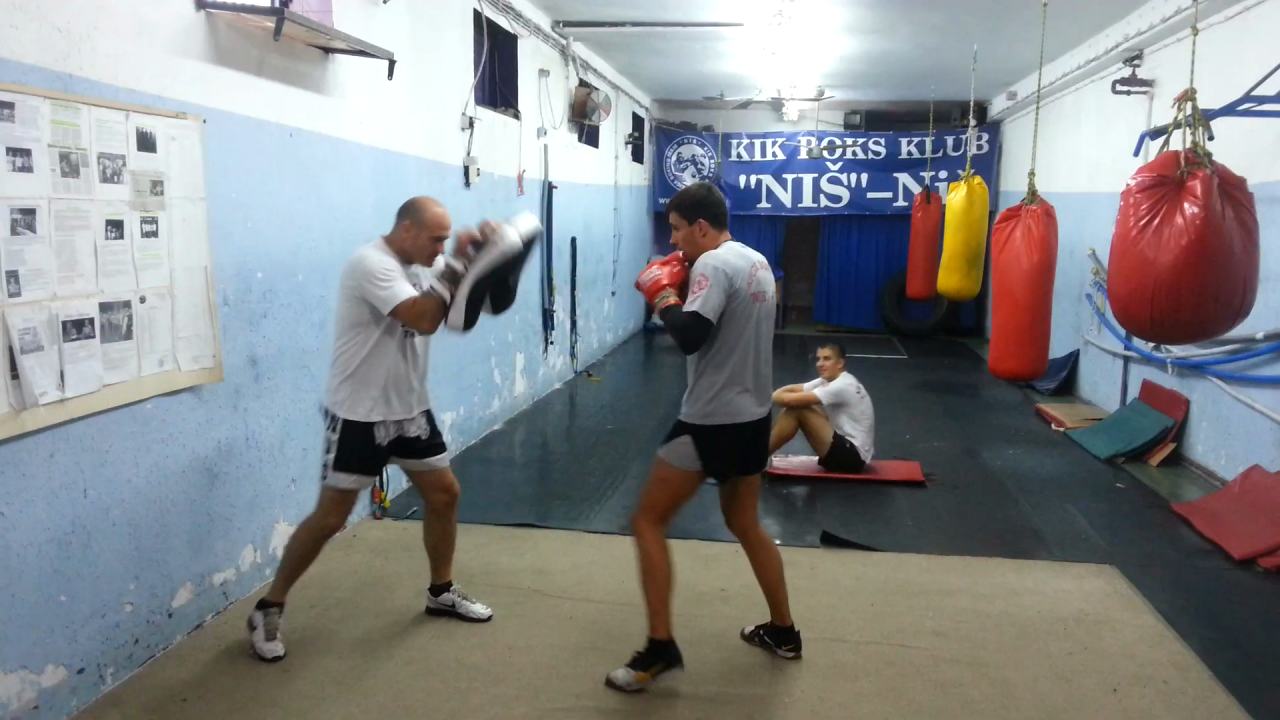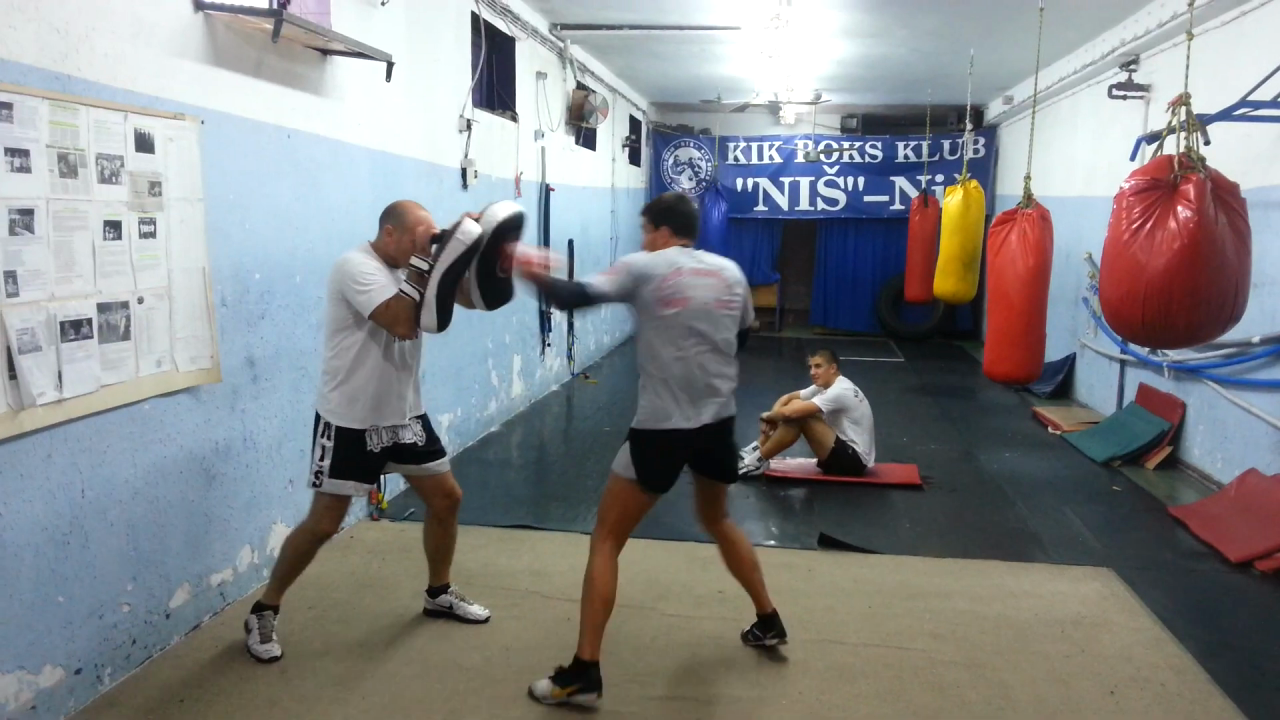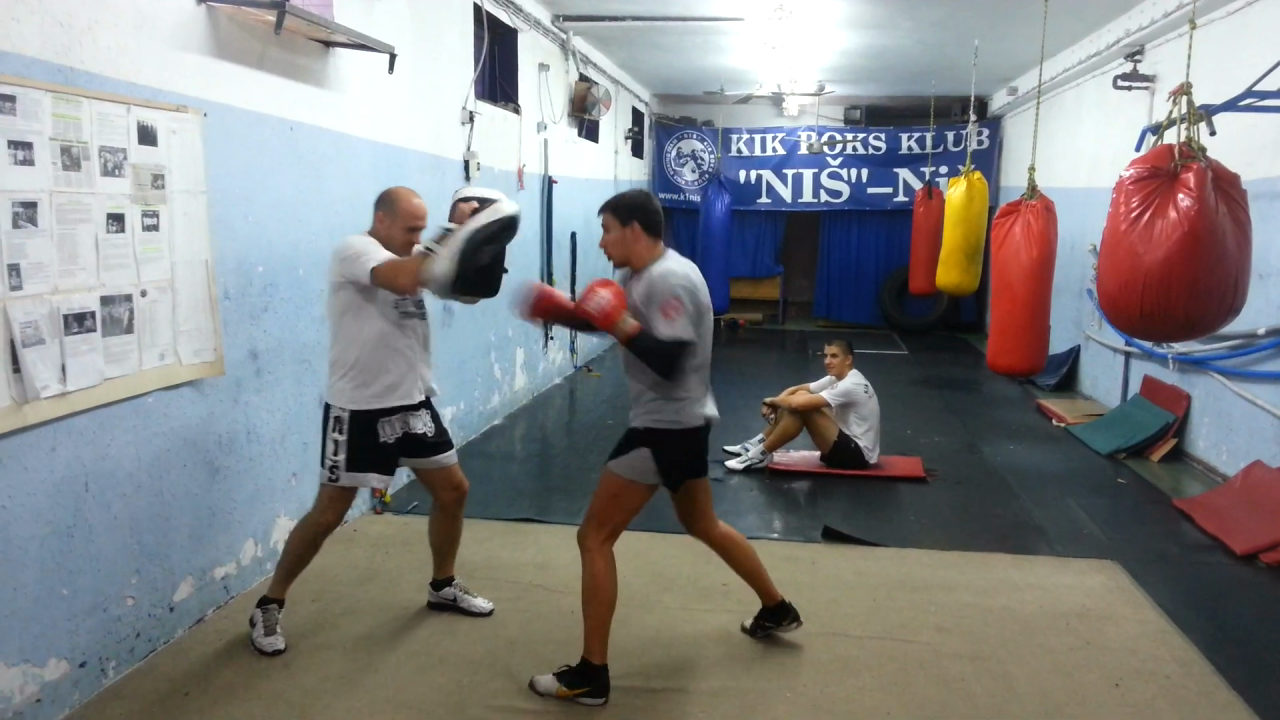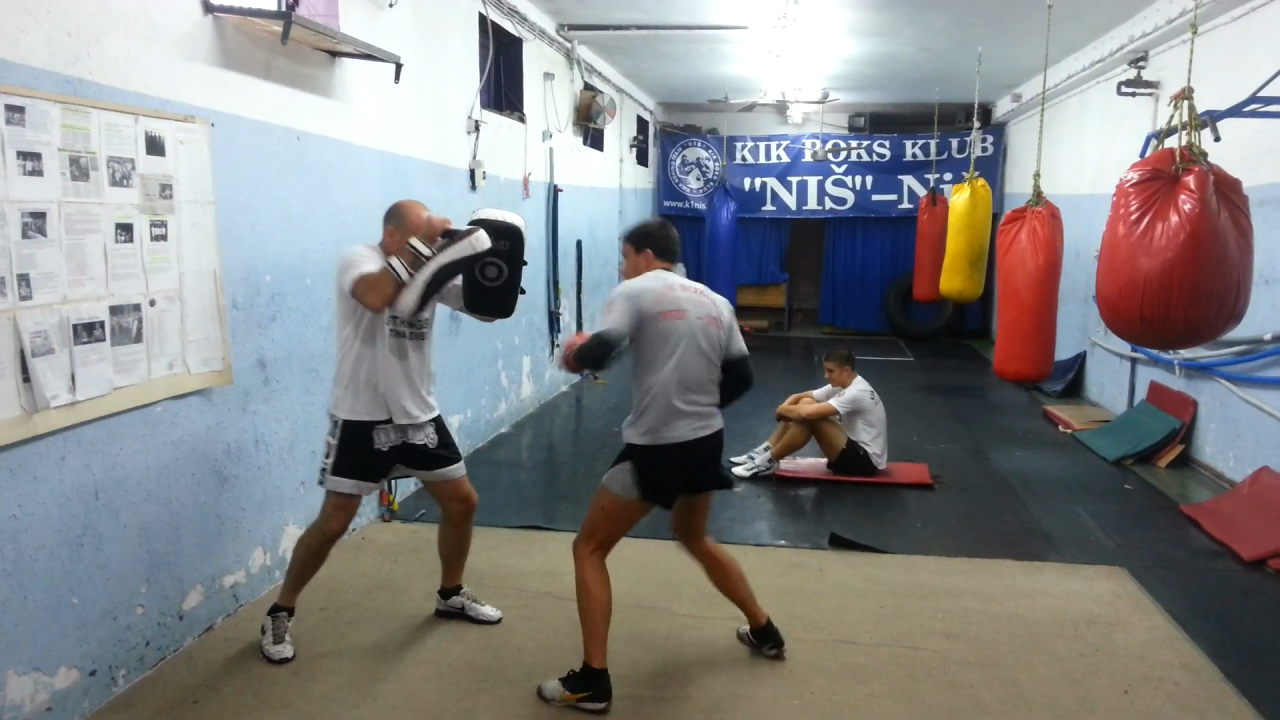
dt=0.3s
person 1, frame 1
left shoulder: (714, 264)
right shoulder: (755, 260)
left elbow: (691, 335)
left wrist: (661, 295)
right wrist: (684, 285)
left hip: (712, 421)
right hip: (753, 415)
left knee: (648, 523)
right knee: (745, 523)
left ankle: (660, 650)
right ankle: (783, 631)
person 1, frame 2
left shoulder: (642, 267)
right shoulder: (731, 272)
left elbow: (578, 297)
left wrist: (536, 270)
left hip: (662, 428)
right hip: (717, 422)
left knee: (605, 540)
right knee: (719, 525)
left ankle: (584, 671)
right ankle: (768, 622)
person 1, frame 3
left shoulder: (668, 279)
right shoulder: (639, 272)
left elbow: (669, 362)
right elbow: (600, 314)
left wrist: (619, 323)
right wrist: (565, 309)
left hip: (665, 429)
right hip: (687, 425)
left knee: (594, 537)
right knee: (704, 525)
left ankle: (592, 674)
right ankle: (777, 608)
person 1, frame 4
left shoulder: (636, 291)
right shoulder: (715, 303)
left elbow: (598, 349)
right elbow: (741, 377)
left wrist: (574, 351)
left hip: (658, 445)
right hip: (704, 439)
left knee: (589, 548)
right knee: (695, 540)
left ankle: (593, 678)
right ankle: (764, 631)
person 2, frame 1
left shoulder: (417, 266)
right shoulder: (371, 264)
right elbow: (424, 320)
left wrist: (482, 255)
right wrist: (458, 264)
left hip: (409, 406)
right hip: (358, 413)
left knee: (445, 493)
right knee: (330, 516)
left ankle: (441, 591)
right ankle: (269, 609)
person 2, frame 2
left shoulder: (410, 268)
right shoulder: (356, 267)
left elbow: (475, 296)
right elbow: (403, 325)
left wrist: (471, 248)
right wrist: (422, 263)
left hip: (402, 414)
right hip: (348, 420)
left knee: (446, 497)
right knee: (323, 523)
left ankle: (439, 594)
right ankle: (264, 612)
person 2, frame 3
left shoulder: (411, 258)
right shoulder: (354, 249)
left elbow: (468, 289)
right elbow: (404, 279)
left wrist: (469, 233)
right wrist: (454, 233)
left hip: (411, 401)
right hip: (358, 408)
left knee: (453, 490)
right knee: (328, 514)
left ankle: (443, 586)
right ankle: (270, 604)
person 2, frame 4
left shoulder: (429, 272)
right shoulder: (359, 260)
right elbow: (376, 297)
right wrist: (419, 246)
left hip: (418, 414)
right hip: (361, 418)
left knee: (462, 501)
right knee: (333, 523)
left ankle: (451, 595)
right ankle: (280, 614)
